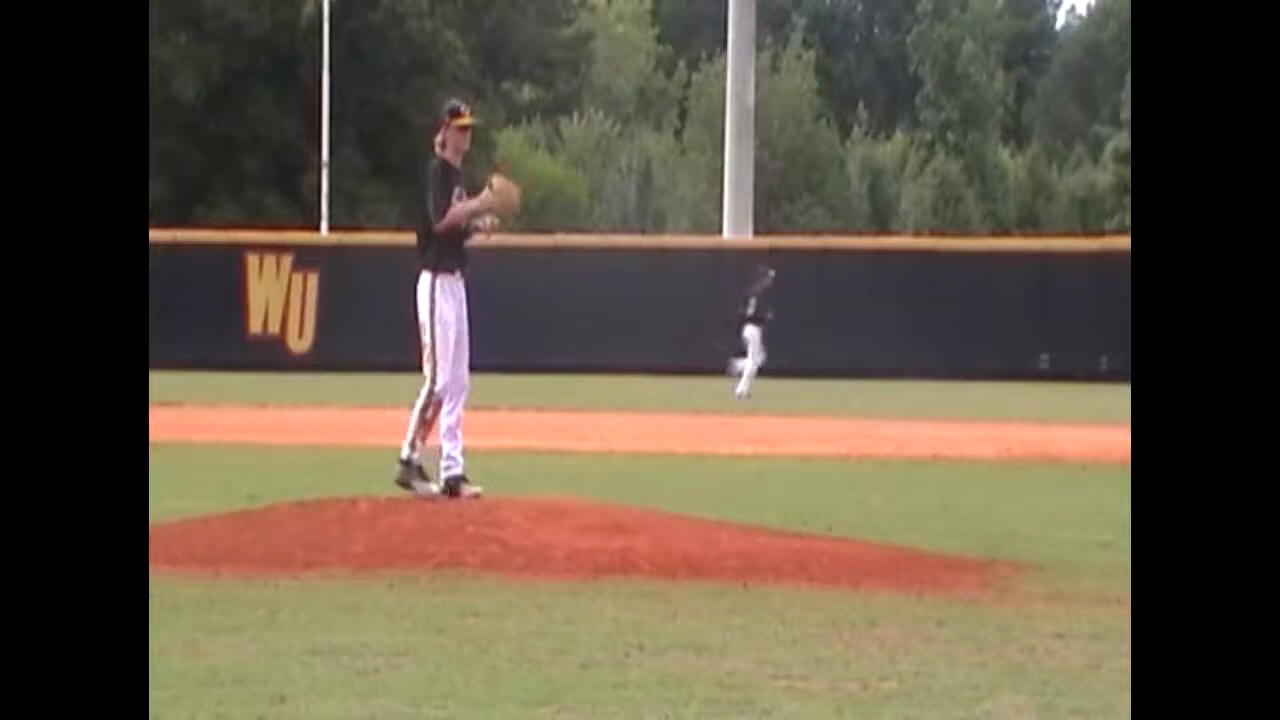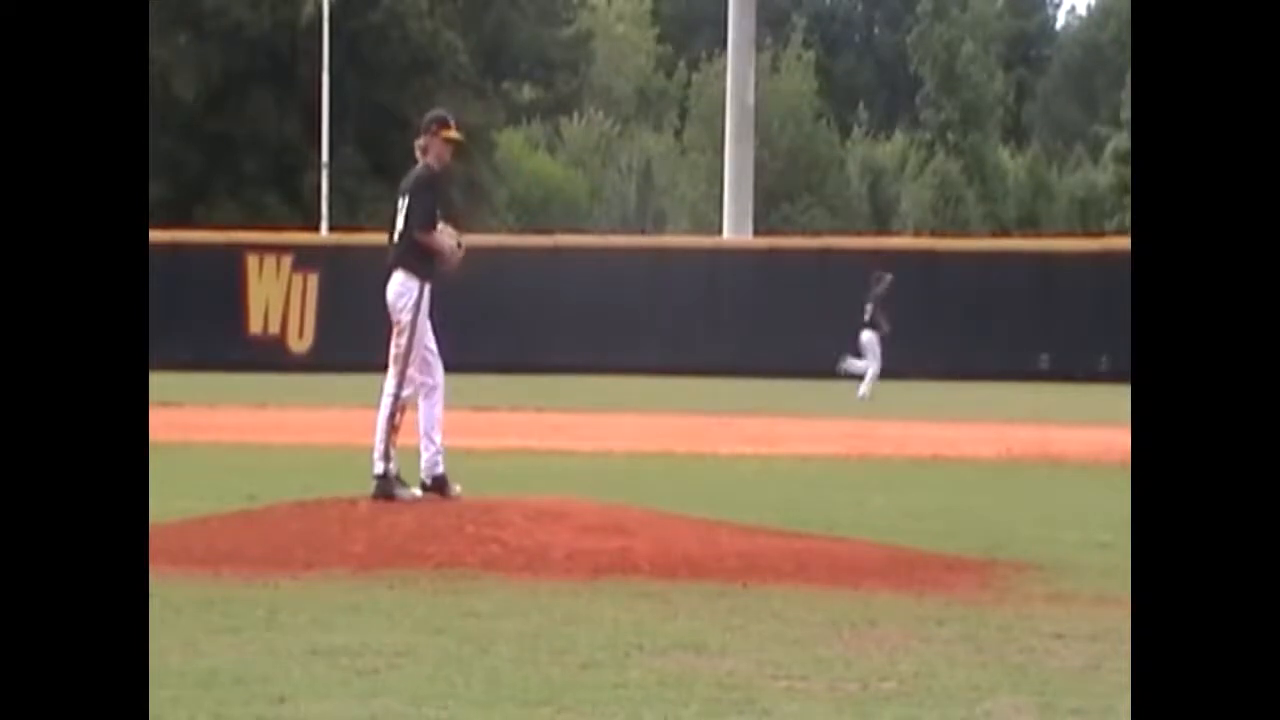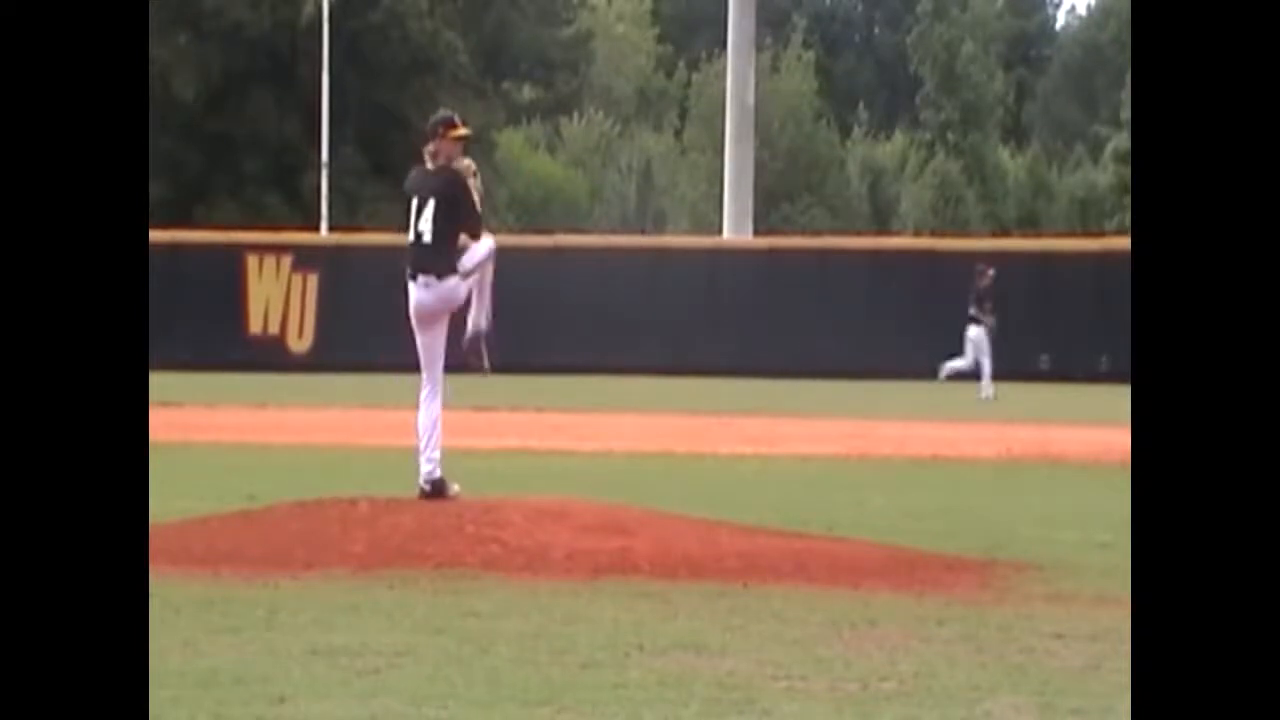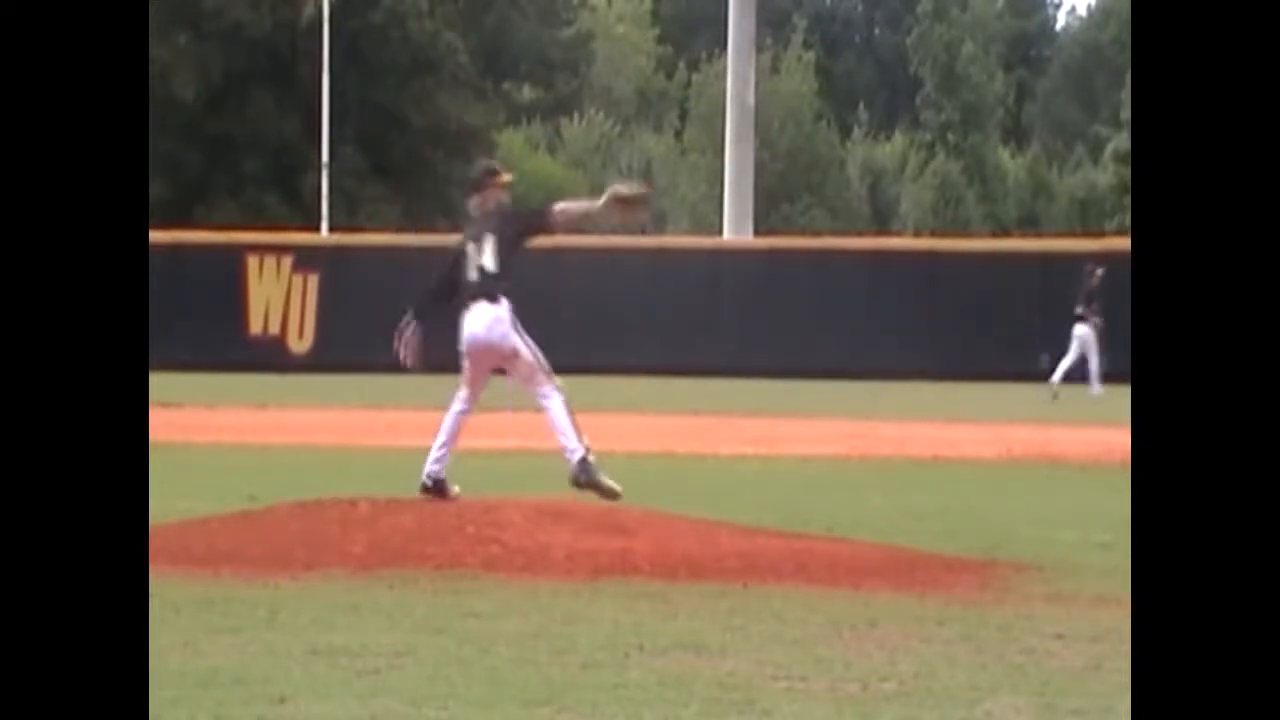
dt=0.7s
person 1, frame 1
left shoulder: (457, 173)
right shoulder: (437, 170)
right elbow: (439, 220)
left wrist: (478, 221)
right wrist: (477, 203)
left hip: (456, 282)
right hip: (437, 283)
left knee: (458, 381)
right knee: (439, 378)
left ankle: (452, 472)
right ankle: (410, 459)
person 1, frame 2
left shoulder: (412, 178)
right shoulder: (428, 177)
right elbow: (421, 232)
left wrist: (441, 238)
right wrist: (446, 250)
left hip: (407, 283)
right hip: (411, 286)
left knee: (431, 379)
right knee: (400, 382)
left ankle: (433, 471)
right ankle: (383, 474)
person 1, frame 3
left shoulder: (414, 178)
right shoulder: (453, 181)
right elbow: (476, 230)
right wrist: (473, 192)
left hip: (417, 290)
right hip: (447, 285)
left knee: (431, 383)
right knee: (487, 246)
left ankle: (430, 475)
person 1, frame 4
left shoulder: (467, 236)
right shoulder: (507, 218)
left elbow: (442, 287)
right elbow: (553, 215)
left wrist: (413, 322)
right wrist: (601, 205)
left hip: (468, 322)
right hip: (496, 317)
left knee: (465, 399)
right knee: (547, 390)
left ankle: (433, 475)
right ankle: (580, 464)
